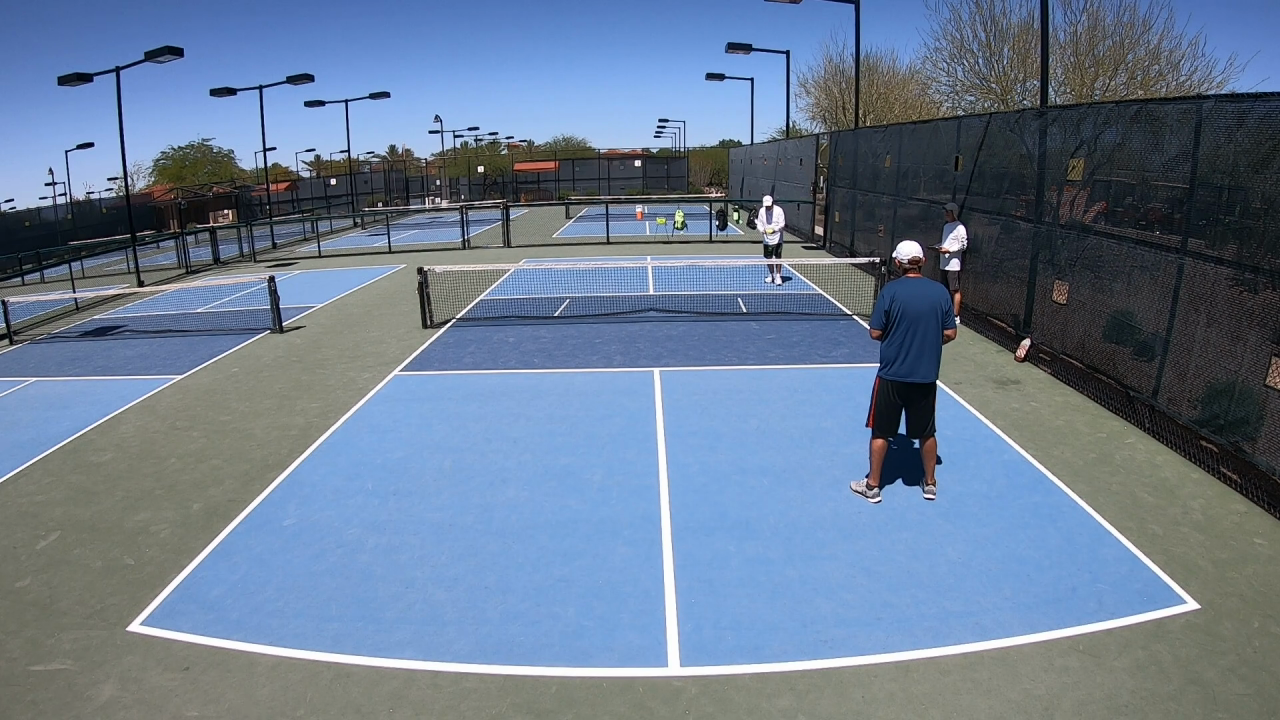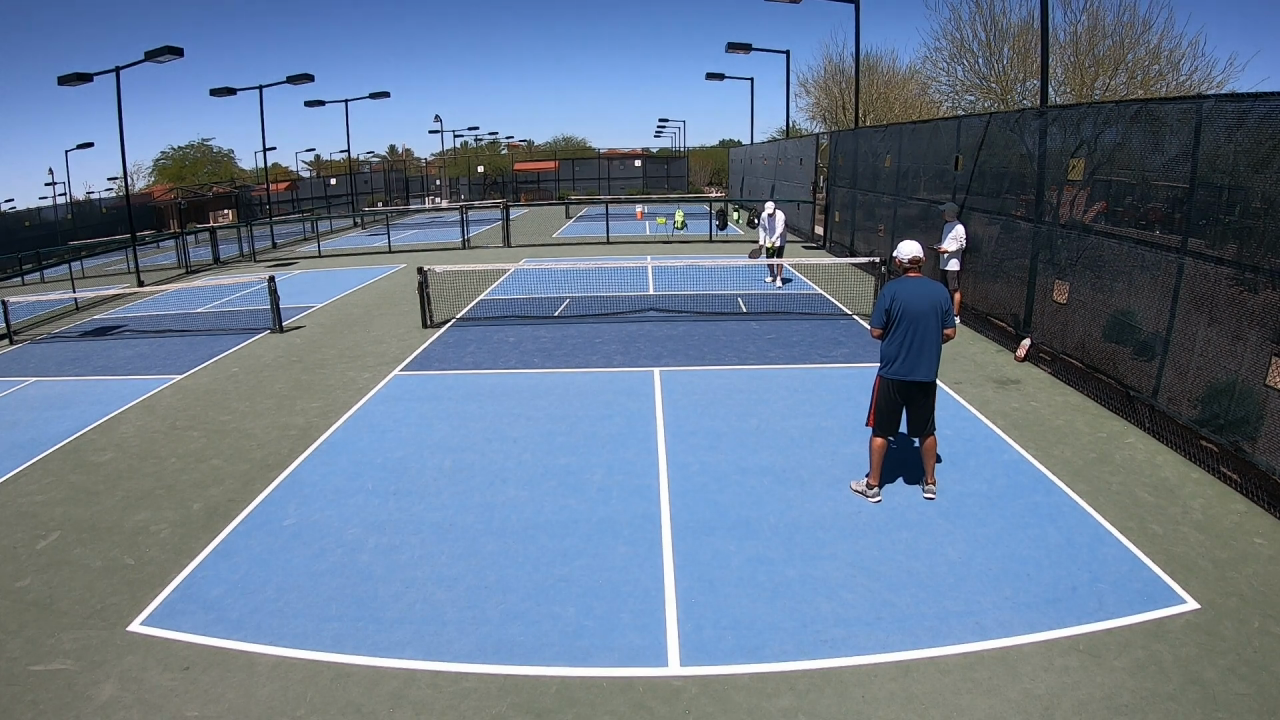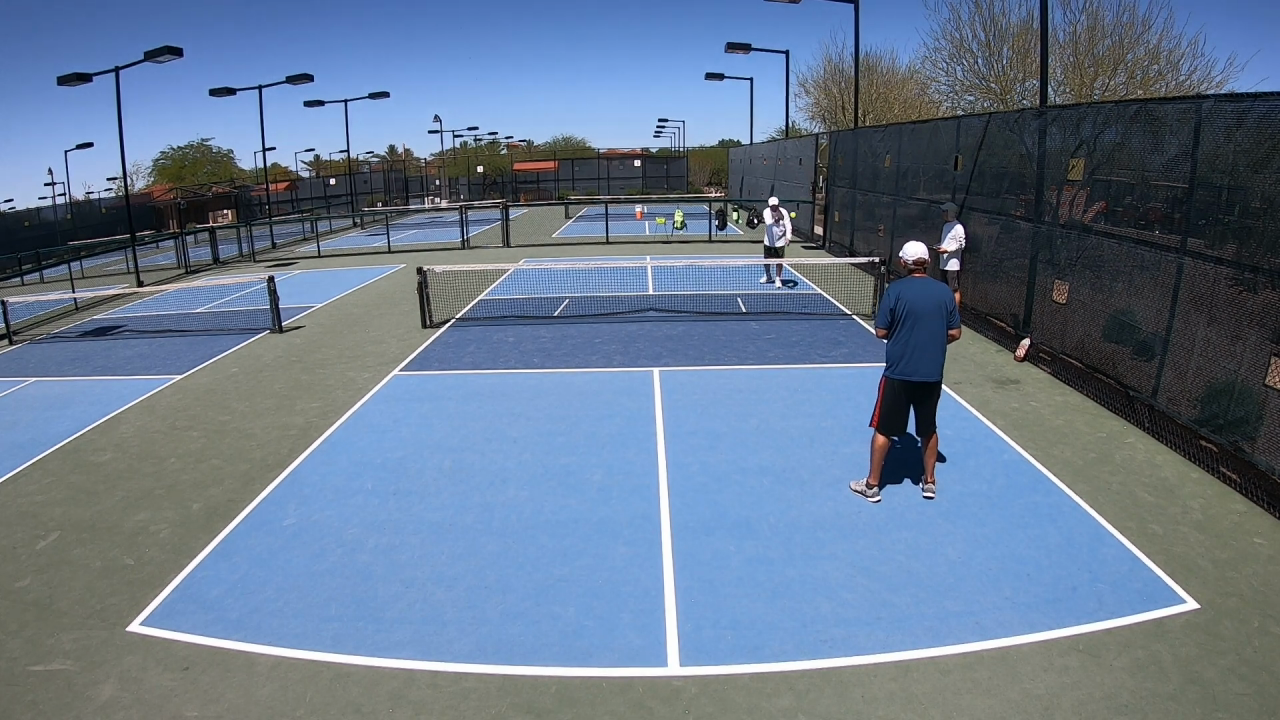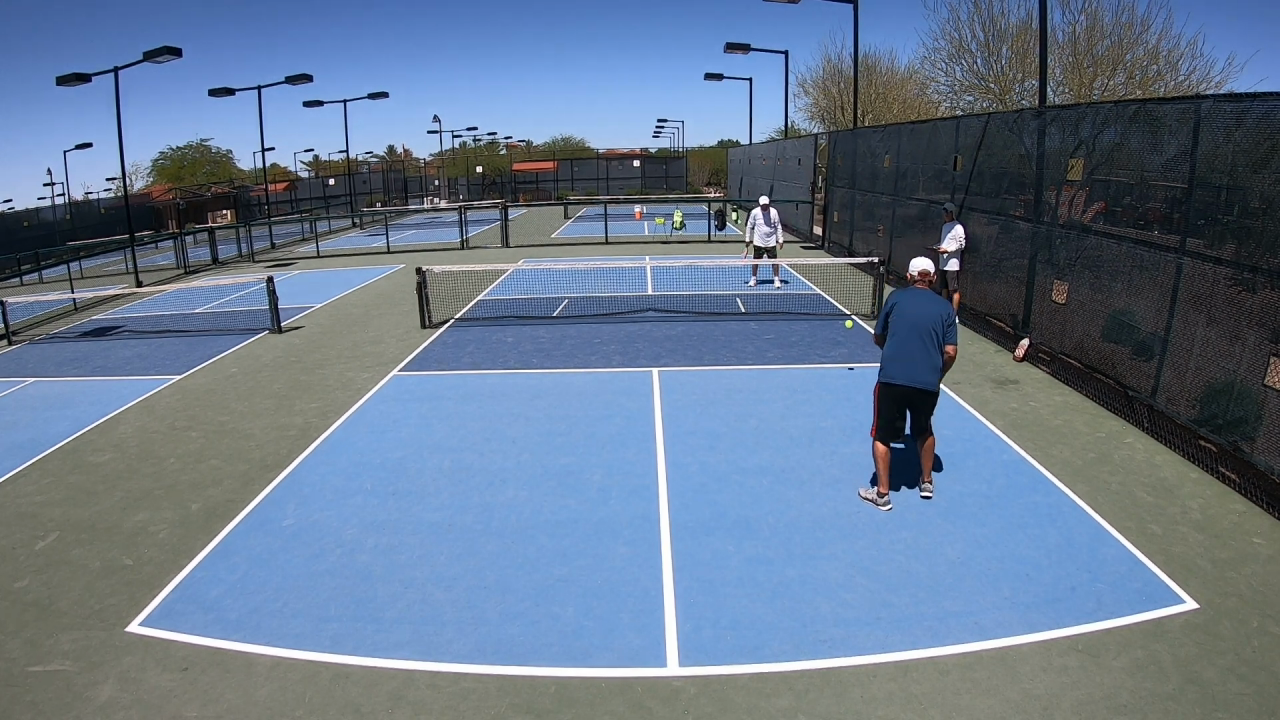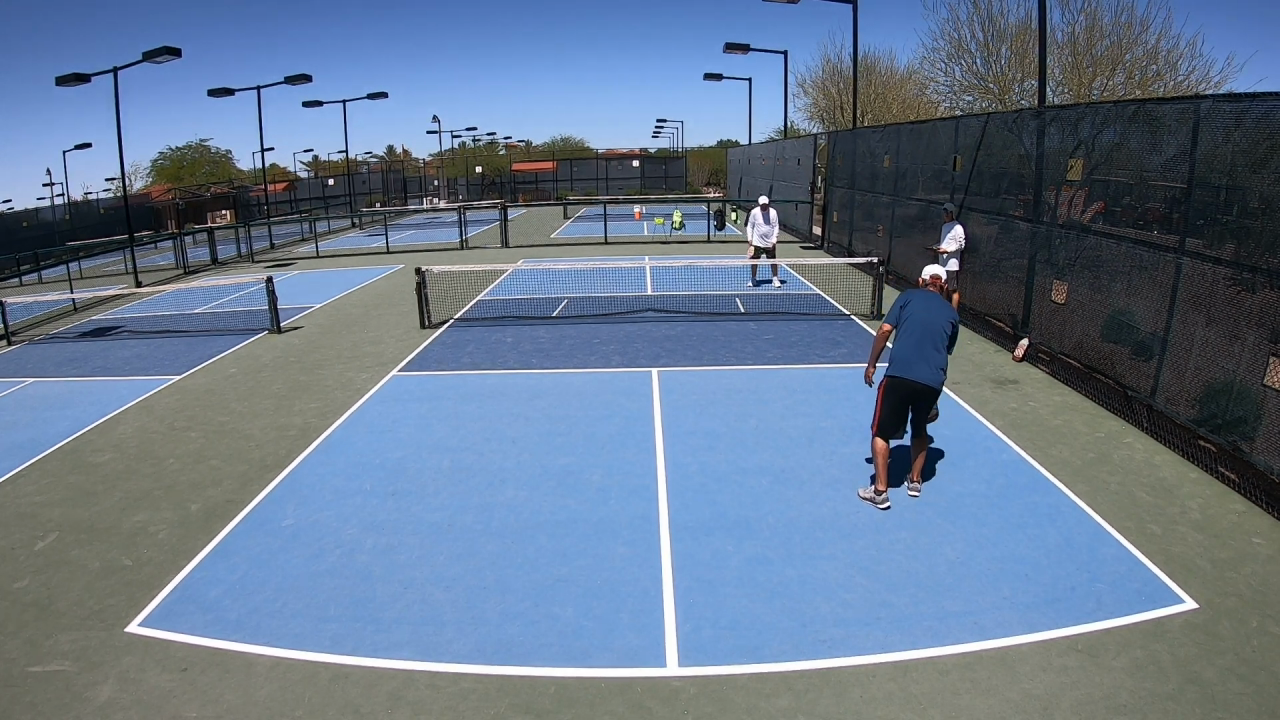
dt=0.5s
person 1, frame 1
left shoulder: (891, 290)
right shoulder: (940, 292)
left elbow: (875, 333)
right elbow: (950, 333)
left hip: (892, 375)
right hip: (926, 376)
left knee: (881, 432)
right knee: (926, 432)
left ankle: (872, 485)
right ankle: (930, 483)
person 1, frame 2
left shoulder: (891, 289)
right shoulder: (940, 291)
left elbow: (876, 332)
right elbow: (949, 333)
left hip: (892, 374)
right hip: (926, 375)
left knee: (880, 430)
right knee: (926, 431)
left ankle: (872, 484)
right ankle: (930, 482)
person 1, frame 3
left shoulder: (896, 290)
right shoulder: (945, 292)
left elbow: (881, 332)
right elbow: (954, 334)
left hip: (898, 373)
right hip: (933, 374)
left knee: (882, 429)
right knee: (928, 429)
left ankle: (872, 484)
right ankle: (929, 481)
person 1, frame 4
left shoulder: (896, 297)
right shoulder: (945, 307)
left elbow: (878, 338)
right elbow: (950, 352)
right wrist: (938, 374)
left hip: (891, 379)
right hip: (928, 383)
left knee: (881, 436)
right knee: (924, 431)
left ankle: (882, 493)
right ankle: (926, 482)
person 1, frame 5
left shoulder: (909, 296)
right shoulder: (951, 312)
left elbow: (885, 330)
left wrist: (871, 364)
left hip: (900, 375)
right hip: (933, 381)
left knee: (880, 432)
right knee: (919, 428)
left ankle: (880, 490)
right ankle: (915, 480)
